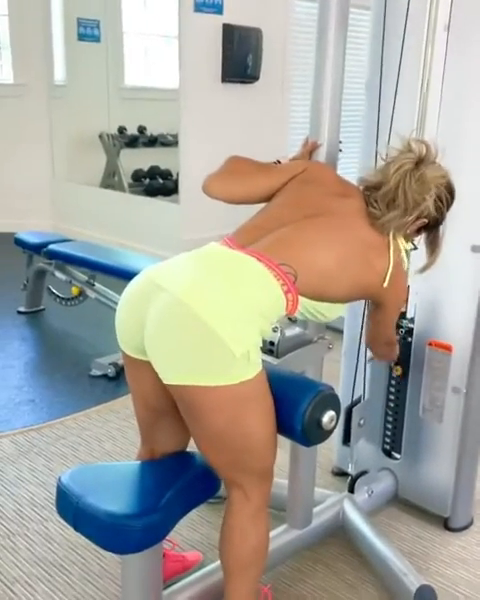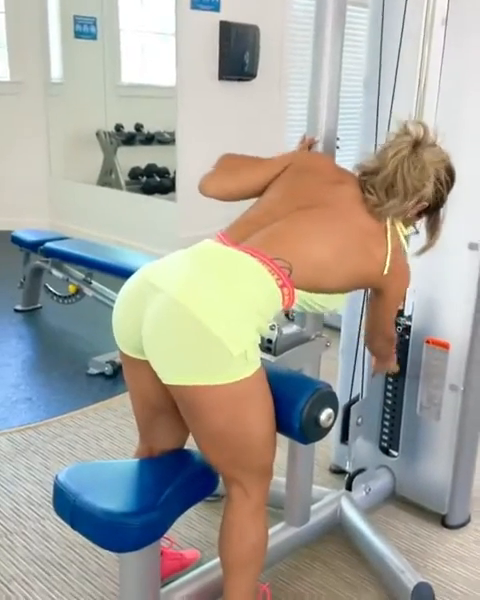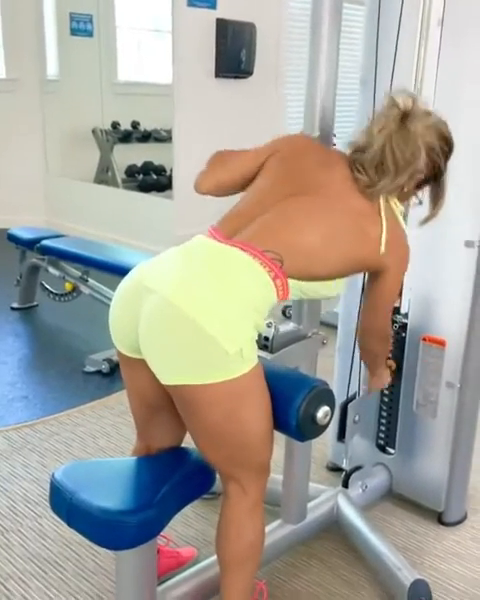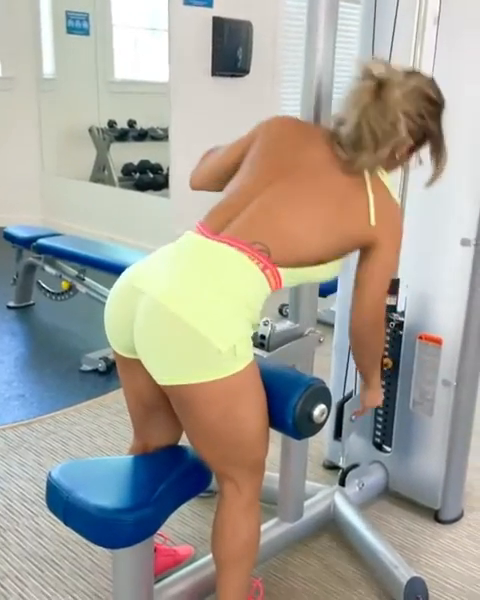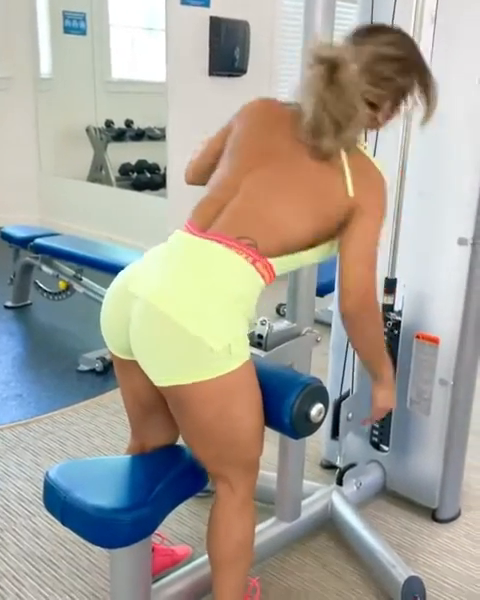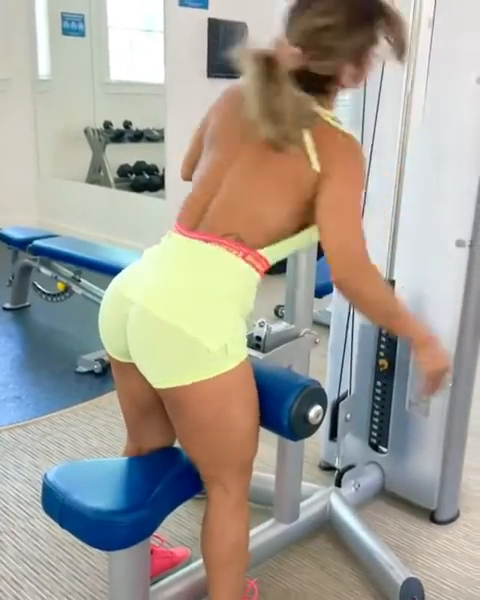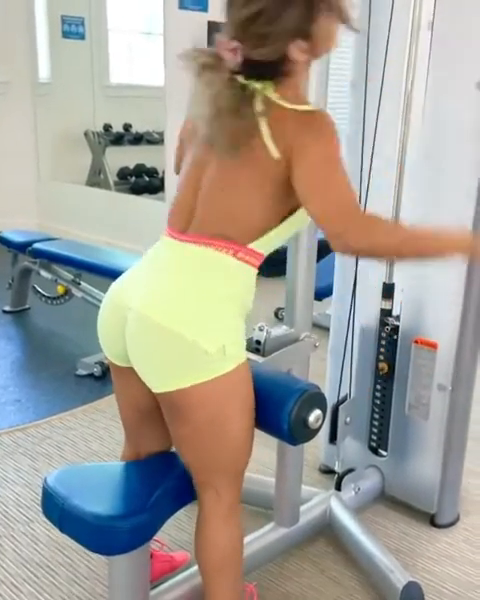
dt=0.1s
person 1, frame 1
left shoulder: (319, 177)
right shoulder: (390, 269)
left elbow: (218, 183)
right elbow: (380, 343)
right wrist: (392, 353)
left hip: (148, 289)
right hip: (209, 325)
left knee: (159, 452)
right knee: (250, 489)
person 1, frame 2
left shoulder: (313, 166)
right shoulder: (390, 256)
left elbow: (214, 181)
right elbow: (380, 339)
right wrist: (387, 359)
left hip: (145, 289)
right hip: (207, 322)
left knee: (158, 450)
right knee: (250, 487)
person 1, frame 3
left shoulder: (301, 150)
right shoulder: (389, 239)
left elbow: (208, 180)
right elbow: (373, 335)
right wrist: (378, 370)
left hip: (141, 286)
right hip: (203, 321)
left knee: (155, 447)
right knee: (246, 484)
person 1, frame 4
left shoulder: (282, 130)
right shoulder: (380, 210)
left elbow: (200, 176)
right elbow: (366, 321)
right wrist: (371, 382)
left hip: (139, 286)
right hip: (202, 316)
left knee: (152, 446)
right knee: (242, 483)
person 1, frame 5
left shoulder: (260, 113)
right shoulder: (364, 183)
right elbow: (356, 302)
right wrist: (383, 377)
left hip: (132, 287)
right hip: (196, 319)
left knee: (149, 446)
right knee: (236, 483)
person 1, frame 6
left shoulder: (234, 100)
right shoulder: (337, 152)
right elbow: (351, 274)
right wrist: (423, 342)
left hip: (131, 291)
right hip: (195, 319)
left knee: (146, 451)
right knee: (229, 487)
person 1, frame 7
left shoulder: (214, 95)
right shoulder: (304, 128)
right elbow: (351, 232)
left hip: (127, 297)
right hip: (193, 322)
left knee: (143, 453)
right knee: (220, 494)
